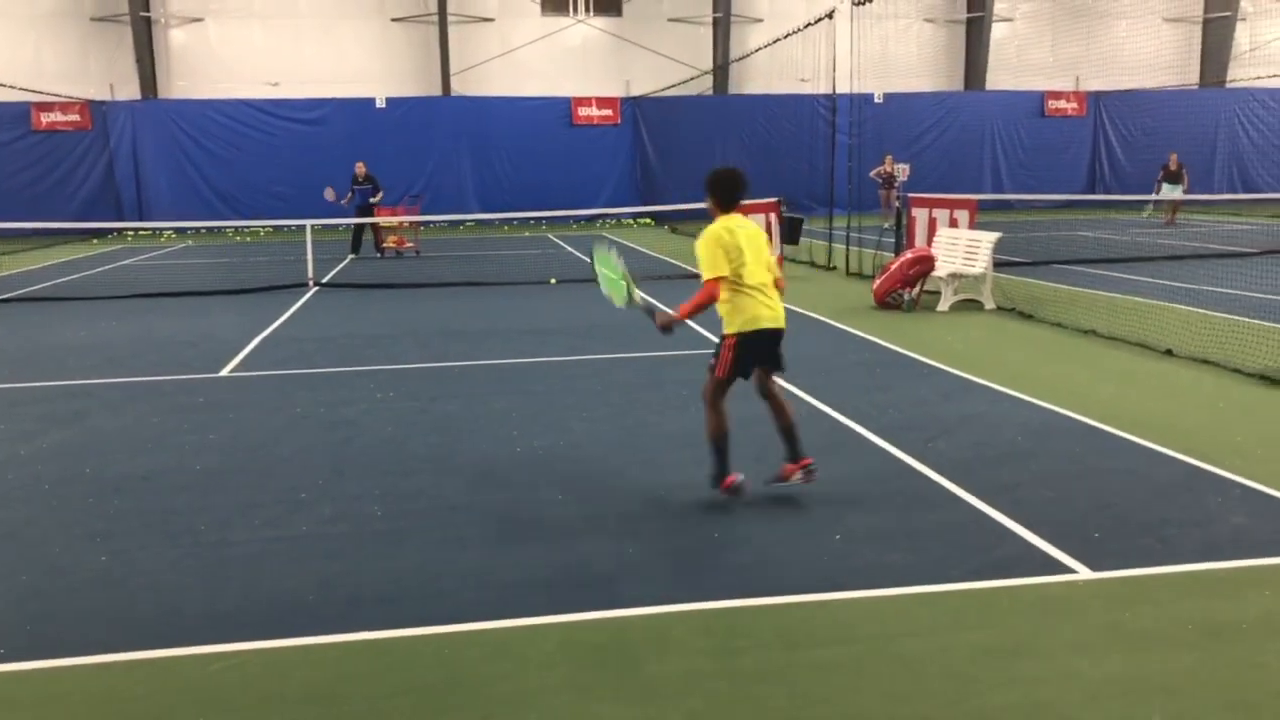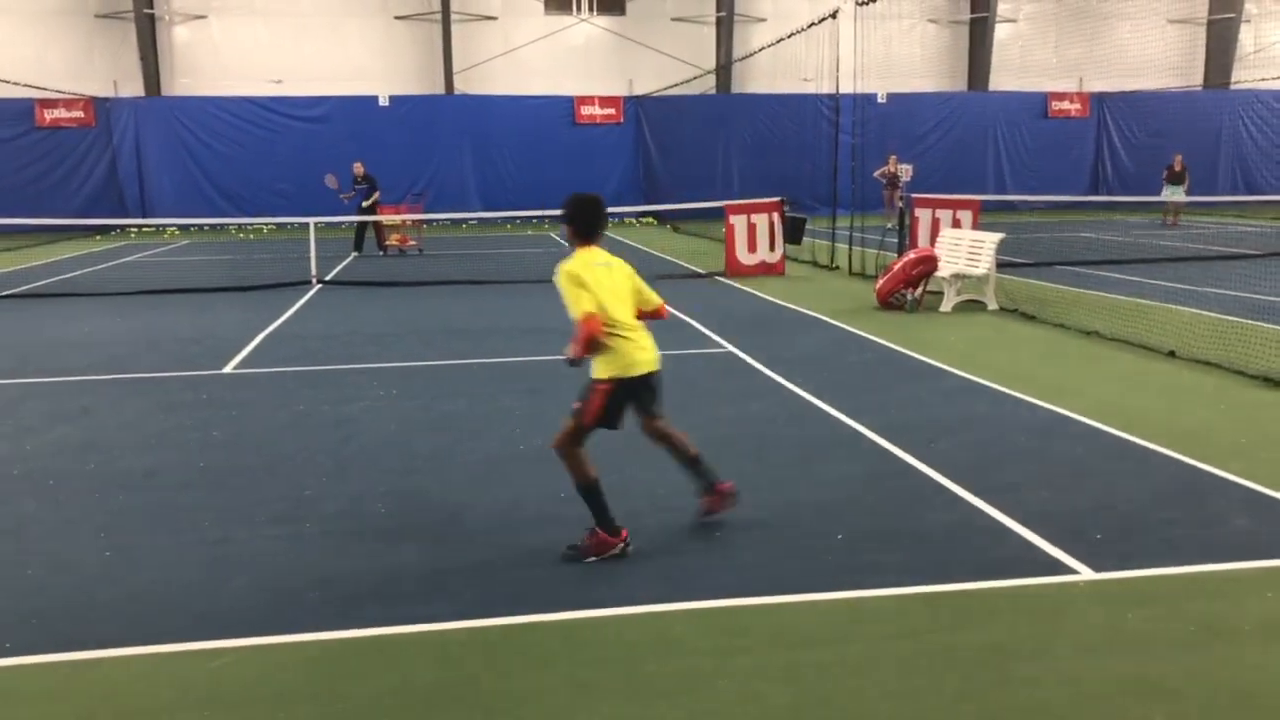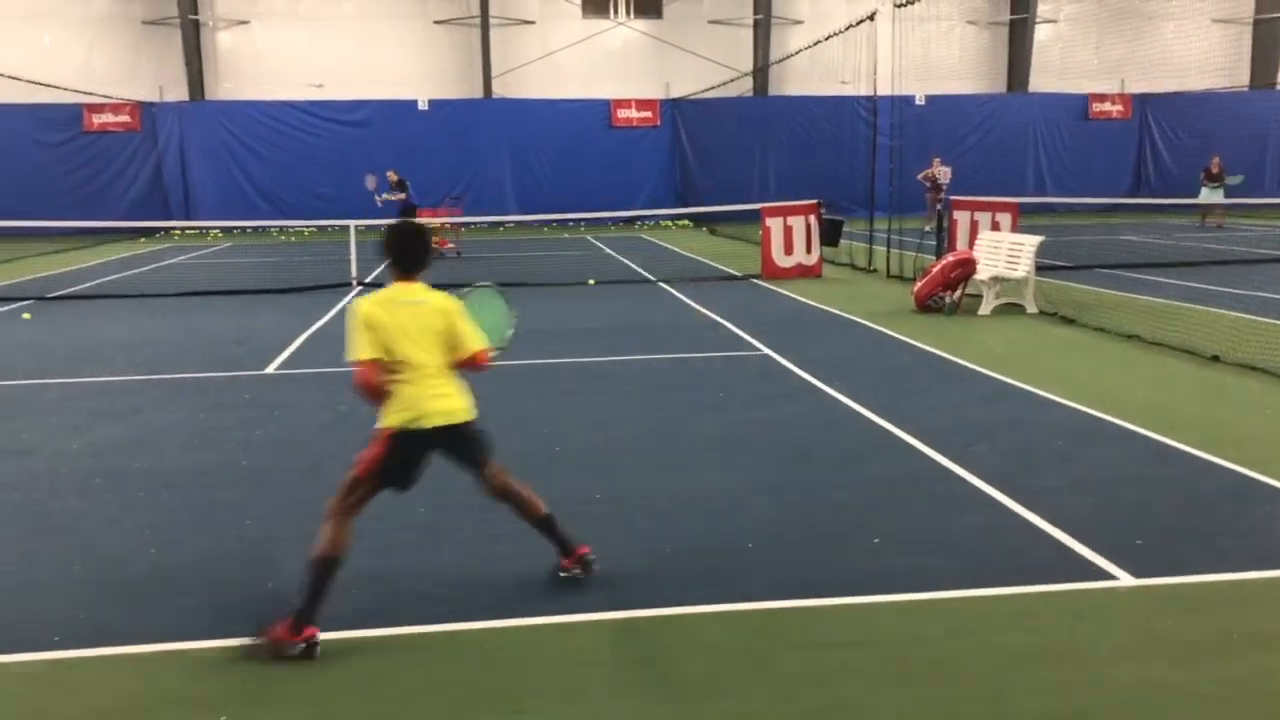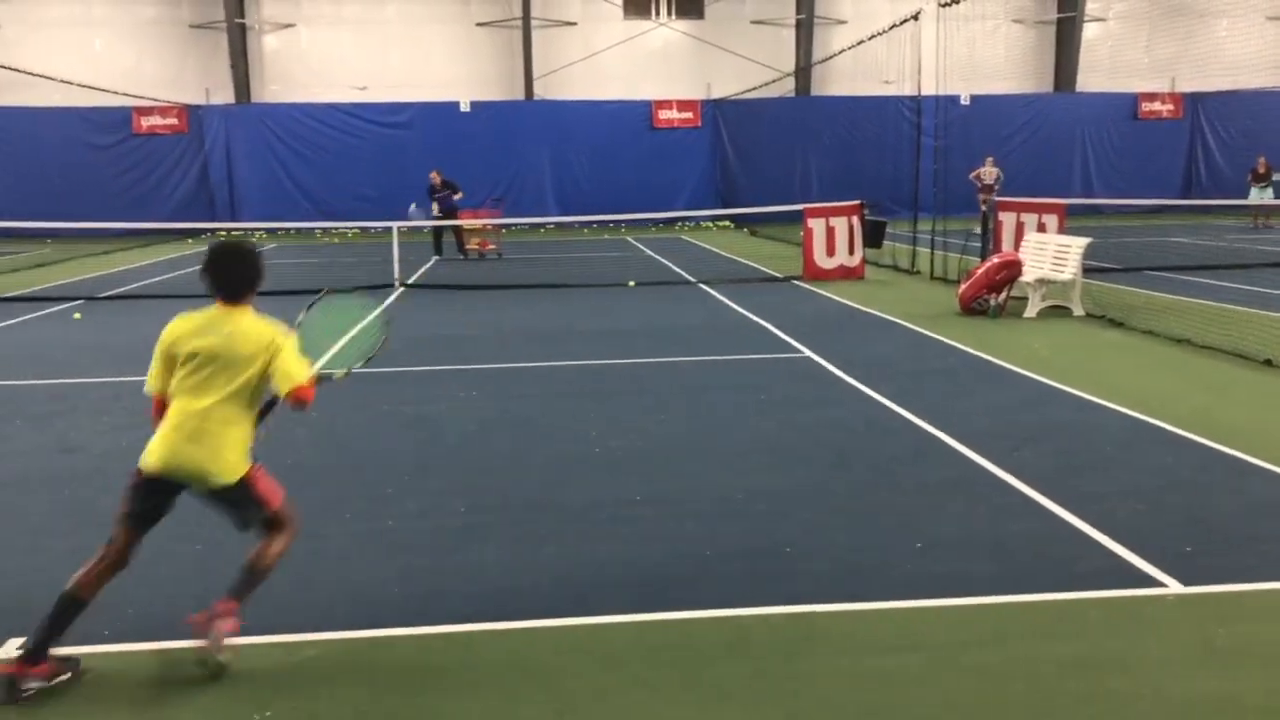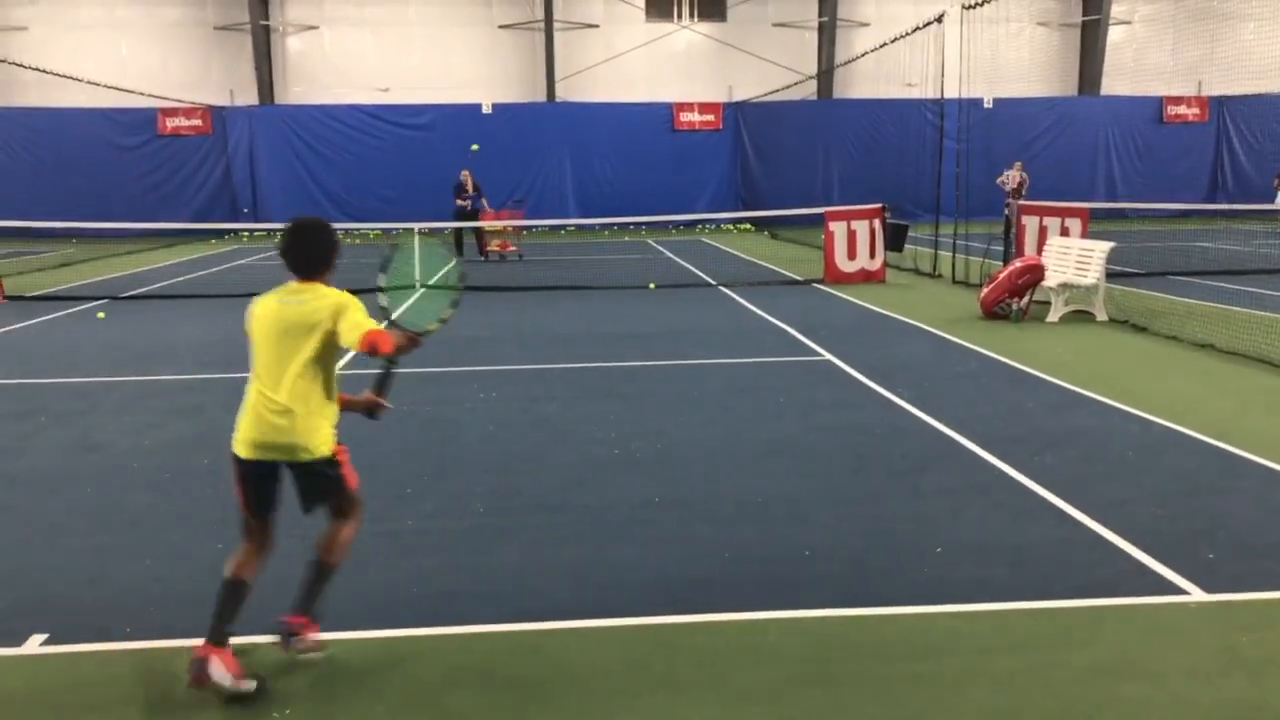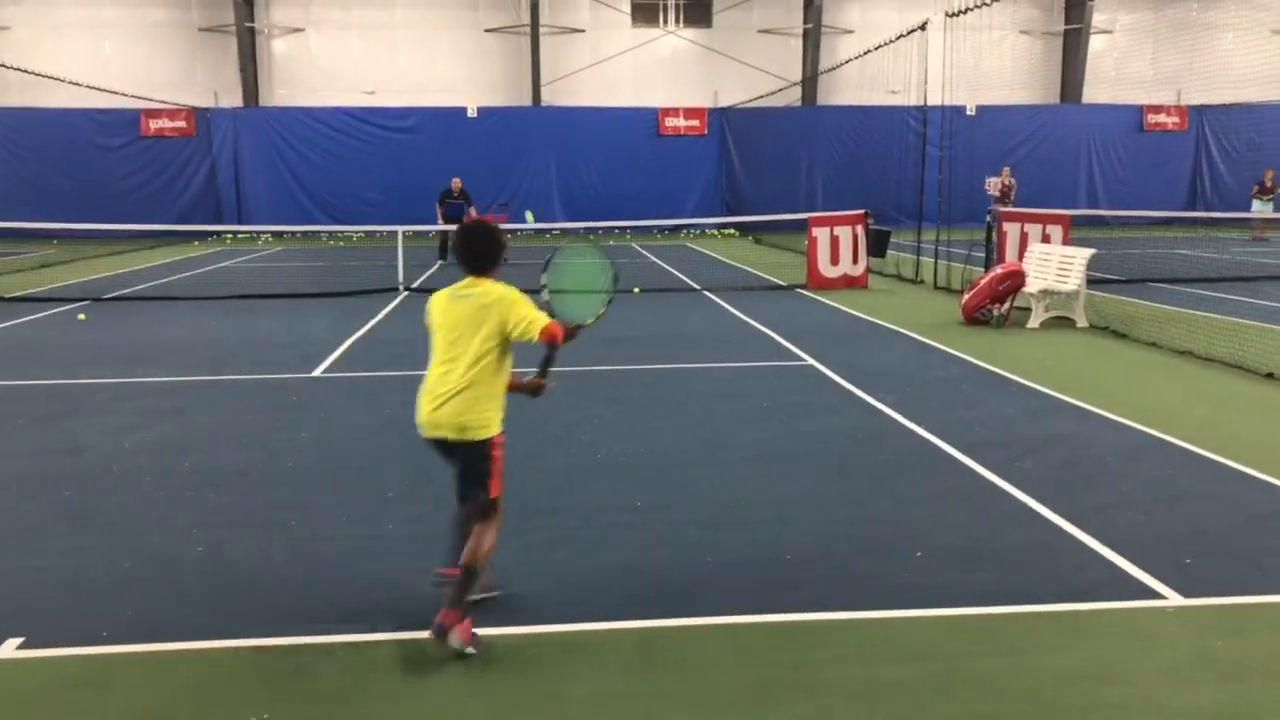
dt=0.4s
person 1, frame 1
left shoulder: (711, 236)
right shoulder: (755, 230)
left elbow: (713, 290)
left wrist: (675, 317)
left hip: (744, 325)
right hip: (774, 319)
left knee: (712, 396)
right knee: (767, 388)
left ankle: (724, 477)
right ankle: (798, 462)
person 1, frame 2
left shoulder: (569, 270)
right shoulder: (617, 265)
left elbow: (591, 331)
right elbow: (658, 309)
left wrist: (576, 353)
left hip: (618, 370)
right hip: (645, 358)
left knee: (566, 443)
right knee: (654, 425)
left ankle: (610, 534)
right ankle: (715, 488)
person 1, frame 3
left shoulder: (365, 309)
right shoulder: (446, 306)
left elbow: (368, 380)
right elbow: (480, 359)
left wrist: (390, 403)
left hip: (405, 419)
right hip: (454, 413)
left knee: (340, 511)
right knee: (498, 483)
left ankle: (302, 625)
right ankle: (573, 553)
person 1, frame 4
left shoulder: (178, 329)
right shoulder: (274, 336)
left elbow: (159, 407)
right elbow: (302, 394)
right wrist: (306, 381)
left hip: (165, 456)
right hip: (223, 462)
left knee: (114, 554)
right knee: (282, 527)
right ankle: (223, 610)
person 1, frame 5
left shoulder: (259, 308)
right shoulder: (339, 304)
right elbow: (379, 344)
left wrist: (341, 401)
right wrist: (404, 339)
left hip: (253, 436)
right hip: (307, 437)
left knee: (255, 541)
right knee: (346, 514)
left ankle: (215, 652)
right ankle: (300, 619)
person 1, frame 6
left shoulder: (437, 301)
right shoulder: (507, 299)
right elbow: (551, 333)
left wrist: (517, 384)
right wrist: (566, 331)
left hip: (431, 418)
right hip: (473, 422)
left knee: (475, 491)
right knee: (486, 517)
left ankle: (456, 569)
right ankle: (454, 617)
